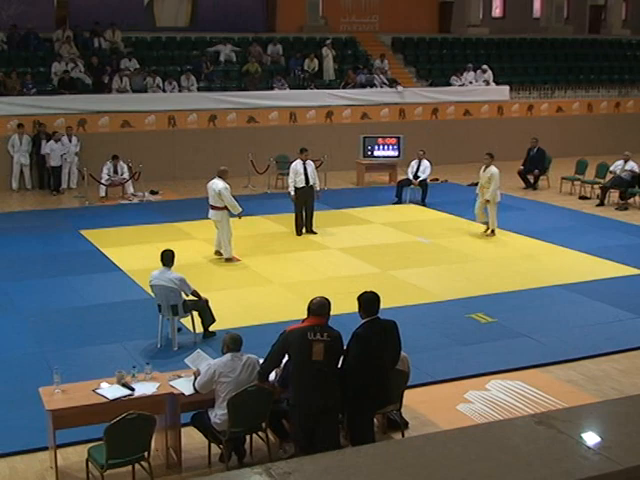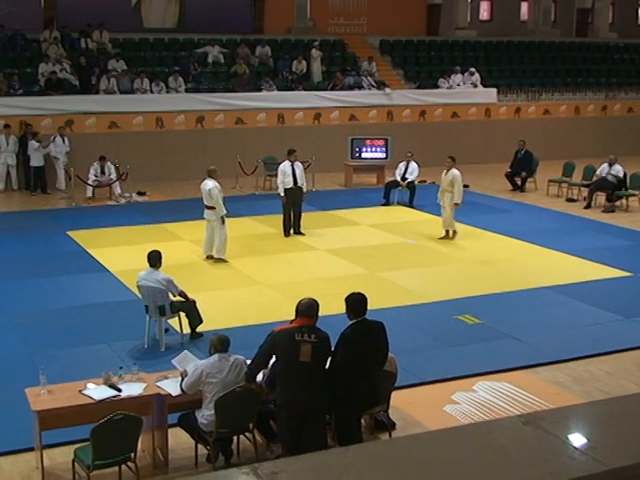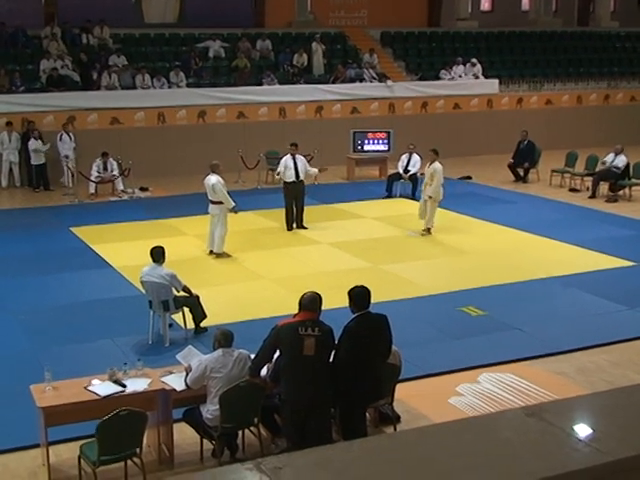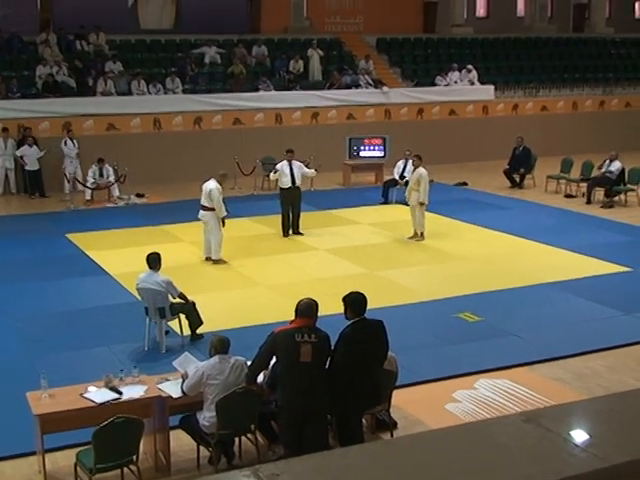
dt=0.5s
person 1, frame 1
left shoulder: (292, 333)
right shoulder: (335, 336)
left elbow: (273, 358)
right elbow: (338, 364)
left wrist: (262, 378)
left hip: (301, 396)
right hip: (328, 397)
left knee: (303, 441)
right knee: (328, 443)
person 1, frame 2
left shoulder: (280, 334)
right shoulder: (323, 337)
left elbow: (260, 359)
right elbow: (324, 364)
left wrist: (249, 379)
left hip: (288, 397)
right hip: (315, 397)
left knee: (289, 443)
right knee: (315, 445)
person 1, frame 3
left shoulder: (284, 328)
right shoulder: (326, 331)
left elbow: (265, 353)
right elbow: (328, 359)
left wrist: (254, 373)
left hip: (293, 391)
right hip: (320, 392)
left knee: (294, 436)
right knee: (320, 439)
person 1, frame 4
left shoulder: (280, 334)
right shoulder: (323, 337)
left elbow: (260, 360)
right elbow: (325, 365)
left wrist: (250, 381)
left hip: (289, 398)
right hip: (316, 398)
left knee: (291, 445)
right knee: (317, 444)
person 2, frame 1
left shoulder: (361, 334)
right shoulder: (391, 326)
left elbow: (352, 368)
right elbow: (395, 355)
left wrist: (347, 391)
left hip: (363, 394)
right hip: (385, 390)
left knee: (360, 437)
right knee: (366, 426)
person 2, frame 2
left shoulder: (348, 335)
right shoulder: (379, 327)
left elbow: (339, 369)
right elbow: (383, 356)
left wrist: (335, 392)
left hip: (351, 394)
right hip: (373, 389)
left knee: (347, 436)
person 2, frame 3
left shoulder: (352, 328)
right shoulder: (382, 320)
left elbow: (343, 362)
right elbow: (386, 350)
left hip: (355, 388)
right hip: (377, 384)
left knee: (352, 431)
person 2, frame 4
left shoulder: (348, 335)
right shoulder: (378, 326)
left elbow: (338, 369)
right elbow: (383, 354)
left hip: (352, 394)
right hip: (374, 389)
person 3, frame 1
left shoulder: (215, 365)
right shoulder: (254, 361)
left elbow: (199, 388)
left wrist: (197, 375)
left hip: (225, 421)
left knee: (196, 418)
left ankle: (226, 442)
right ankle: (238, 443)
person 3, frame 2
left shoulder: (202, 366)
right shoulder: (241, 362)
left elbow: (186, 389)
left wrist: (184, 376)
left hip: (212, 422)
left knee: (183, 419)
left ankle: (213, 443)
right ankle: (225, 445)
person 3, frame 3
left shoulder: (207, 361)
right shoulder: (245, 356)
left elbow: (191, 384)
left wrist: (189, 371)
left hip: (216, 418)
left knee: (188, 414)
left ankle: (219, 438)
right ankle: (230, 439)
person 3, frame 4
left shoulder: (203, 368)
right shoulder: (242, 363)
left elbow: (187, 391)
left wrist: (185, 378)
left hip: (213, 424)
left knee: (184, 421)
left ankle: (215, 445)
right ankle: (227, 446)
